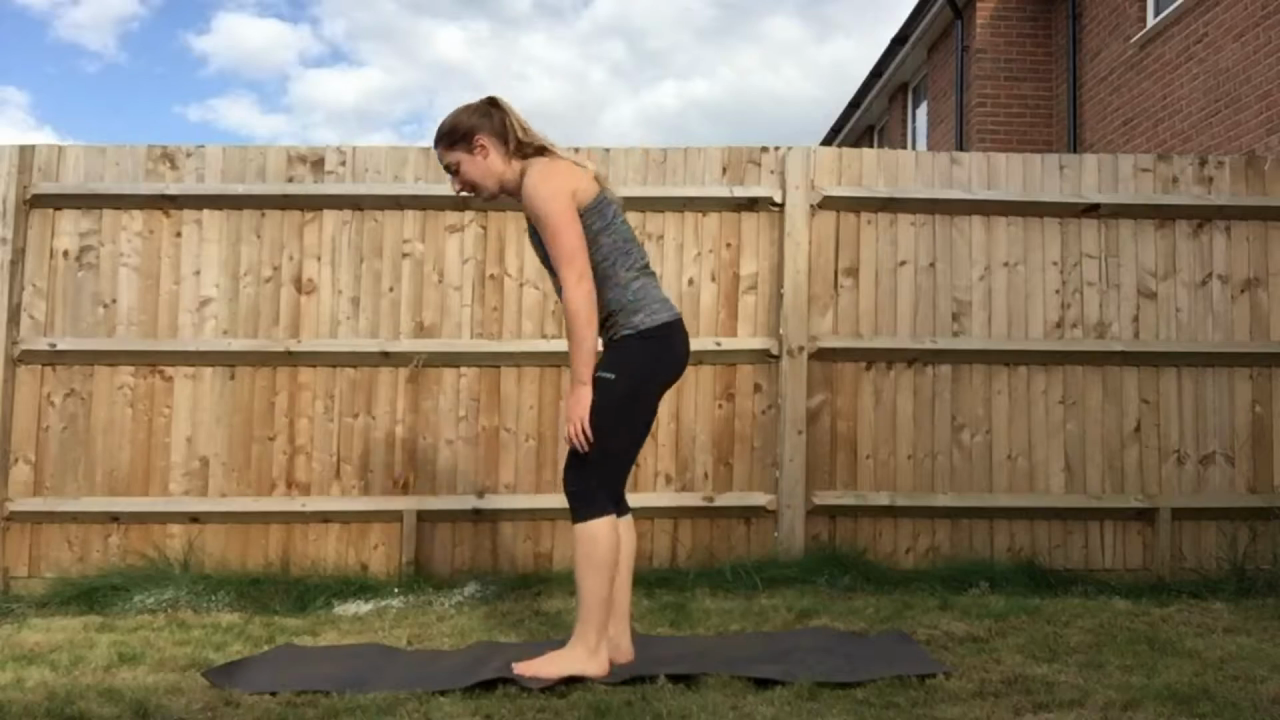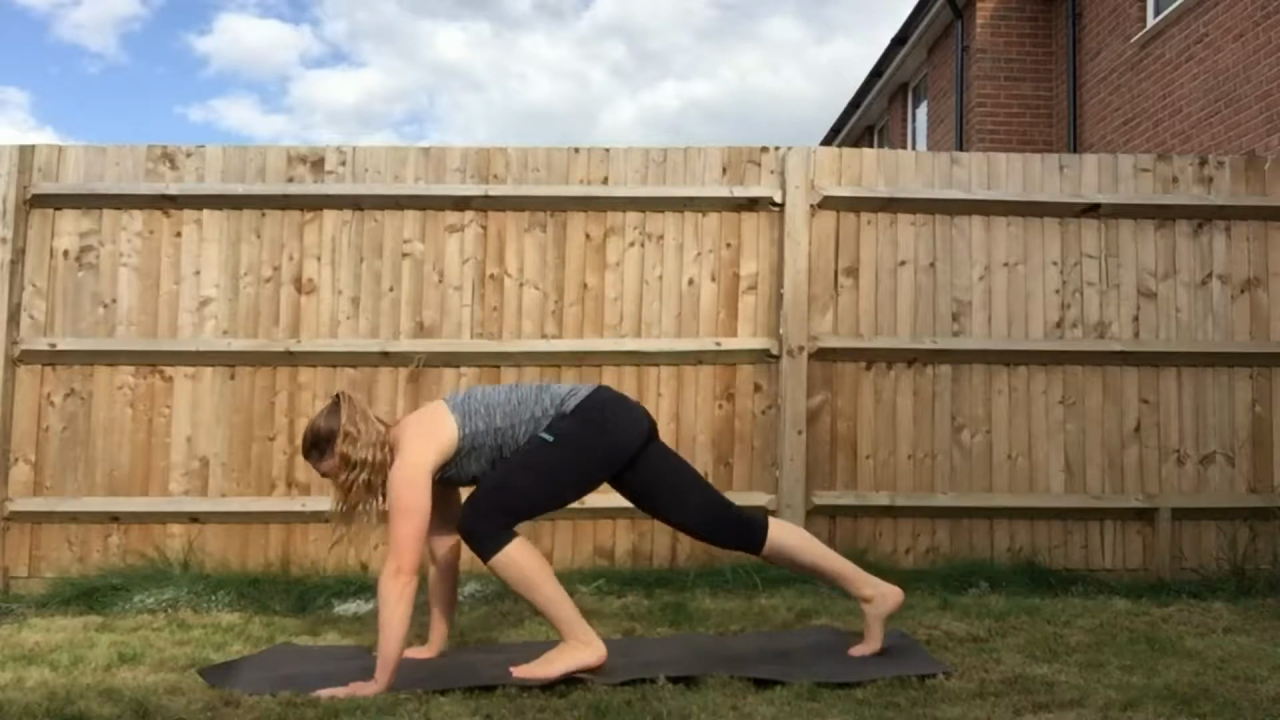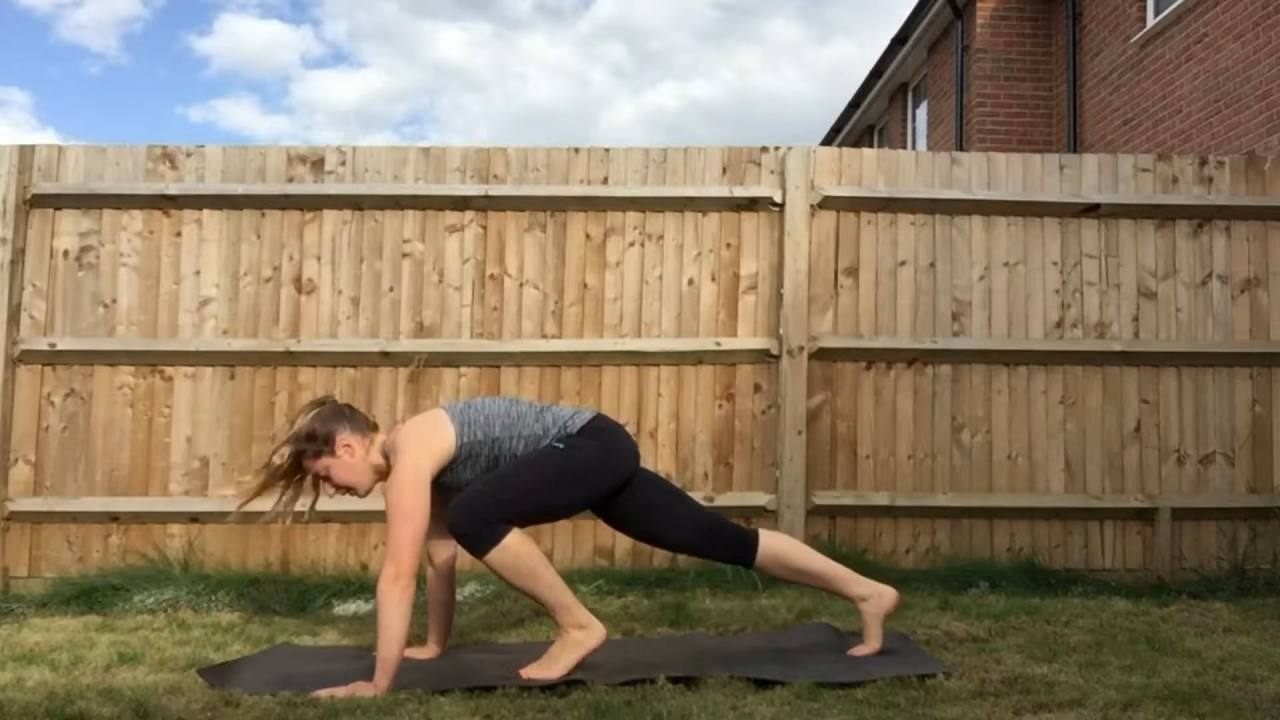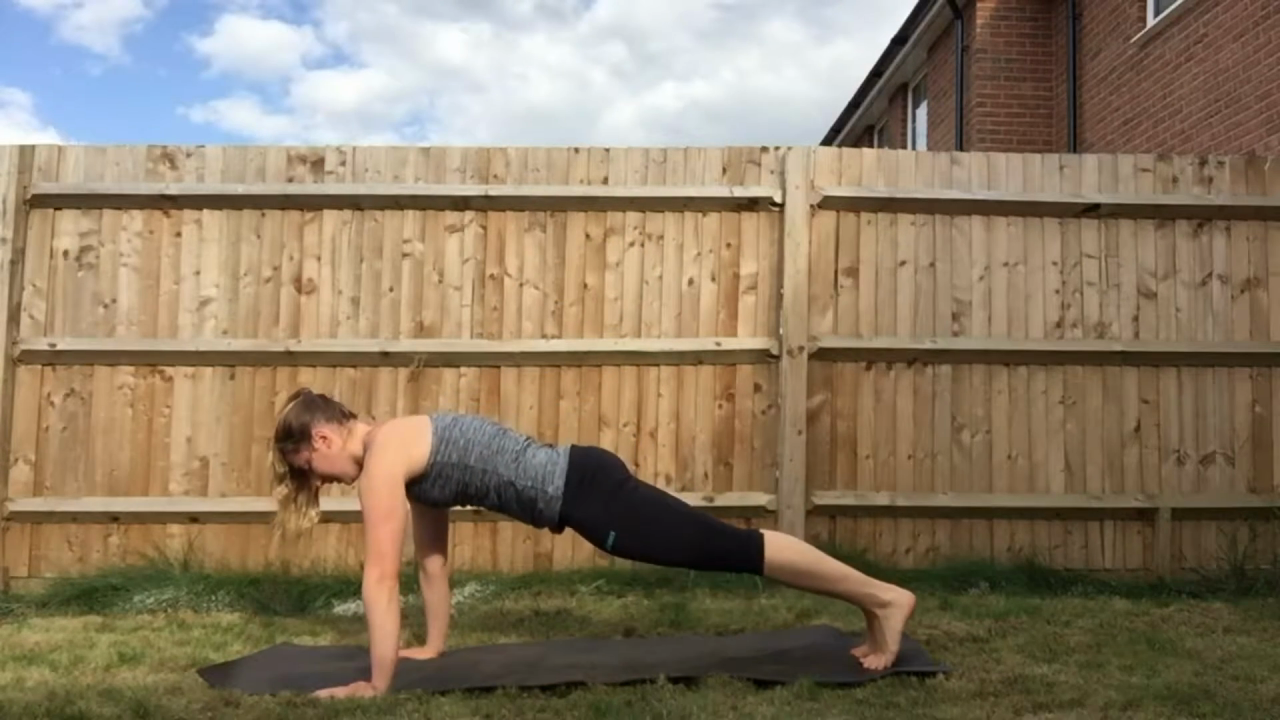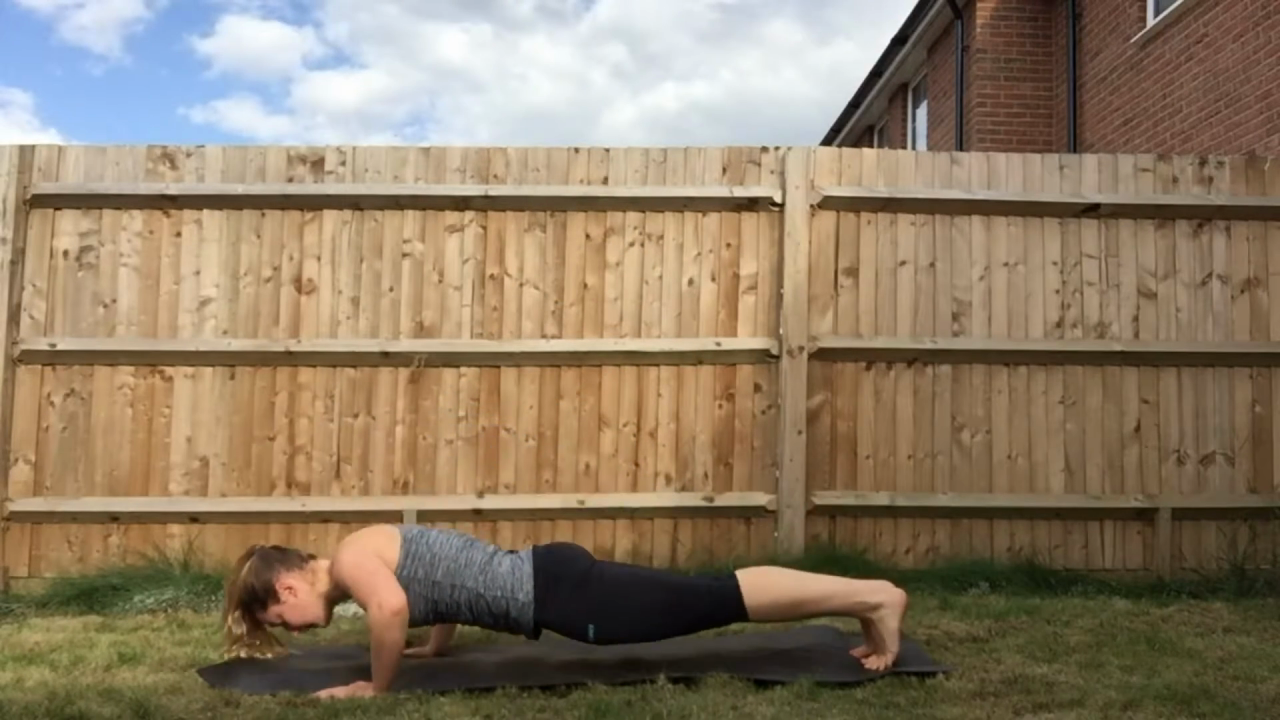
dt=1s
person 1, frame 1
left shoulder: (541, 179)
right shoulder: (546, 181)
left elbow: (580, 288)
left wrist: (579, 385)
right wrist: (587, 378)
left hip: (643, 341)
right hip: (648, 340)
left knee: (588, 482)
right knee: (602, 487)
left ankle: (589, 649)
right ankle: (615, 637)
person 1, frame 2
left shoulder: (409, 455)
right shoulder: (426, 450)
left elbow: (400, 572)
right elbow: (443, 550)
left wrist: (379, 679)
right wrist: (434, 643)
left hip: (594, 422)
right hip: (613, 419)
left knee: (485, 521)
right knee: (724, 523)
left ankle: (580, 642)
right ankle: (872, 591)
person 1, frame 3
left shoulder: (407, 455)
right shoulder: (423, 462)
left elbow: (398, 575)
right elbow: (440, 555)
left wrist: (378, 683)
right wrist: (434, 645)
left hip: (593, 444)
right hip: (594, 456)
left knee: (476, 515)
right knee: (718, 537)
left ankle: (578, 626)
right ankle: (867, 593)
person 1, frame 4
left shoulder: (381, 456)
right shoulder: (406, 454)
left elbow: (380, 577)
right elbow: (431, 558)
left wrist: (378, 683)
right wrist: (433, 645)
left hip: (583, 494)
right hip: (578, 479)
left knee: (728, 549)
right knee: (722, 548)
left ankle: (883, 598)
right ankle: (874, 599)
person 1, frame 5
left shoulder: (348, 558)
right shoulder: (368, 550)
left elbow: (390, 607)
left wrist: (375, 686)
right wrist: (432, 649)
left hip: (554, 594)
right hip: (549, 575)
left knee: (714, 599)
right knee: (707, 594)
left ankle: (872, 596)
right ankle: (868, 597)
